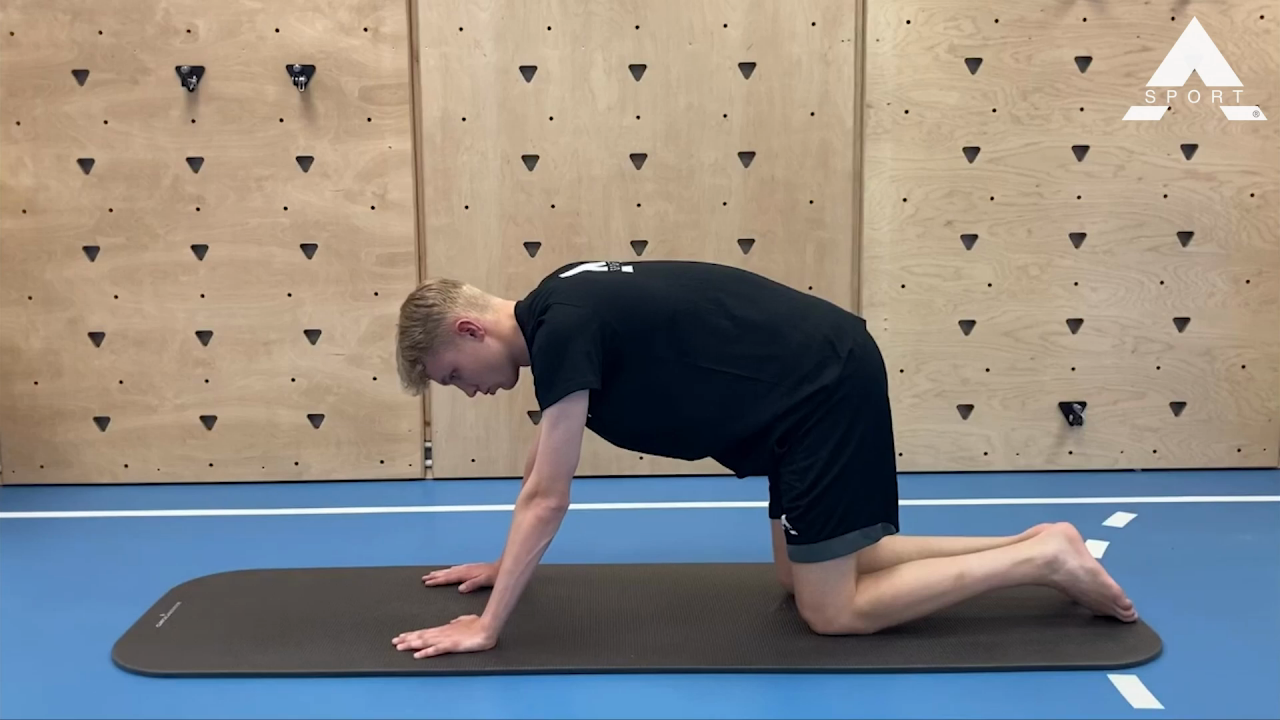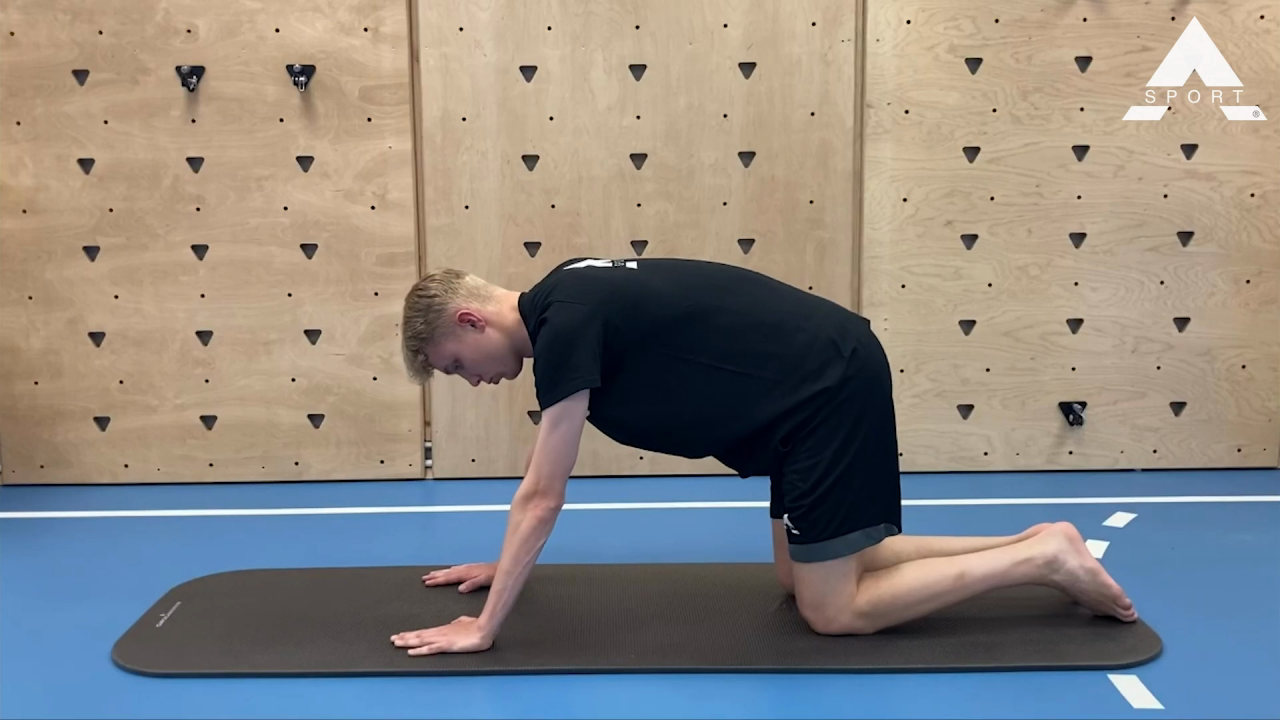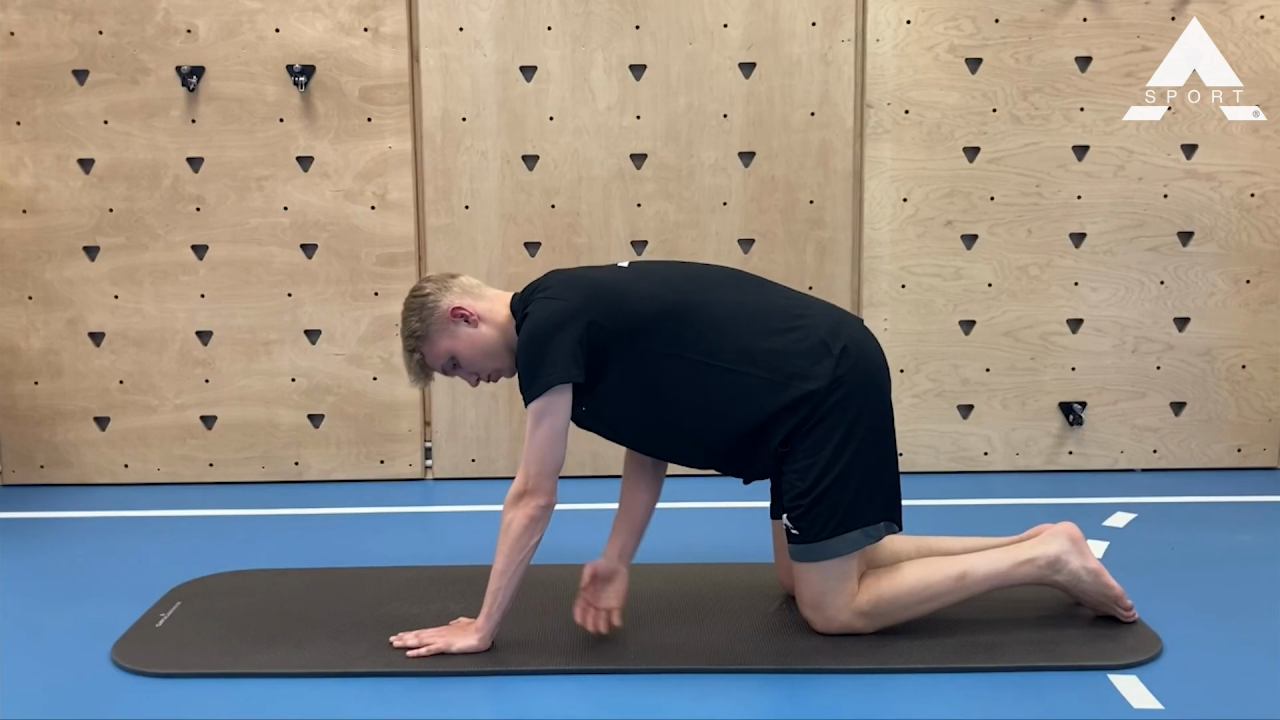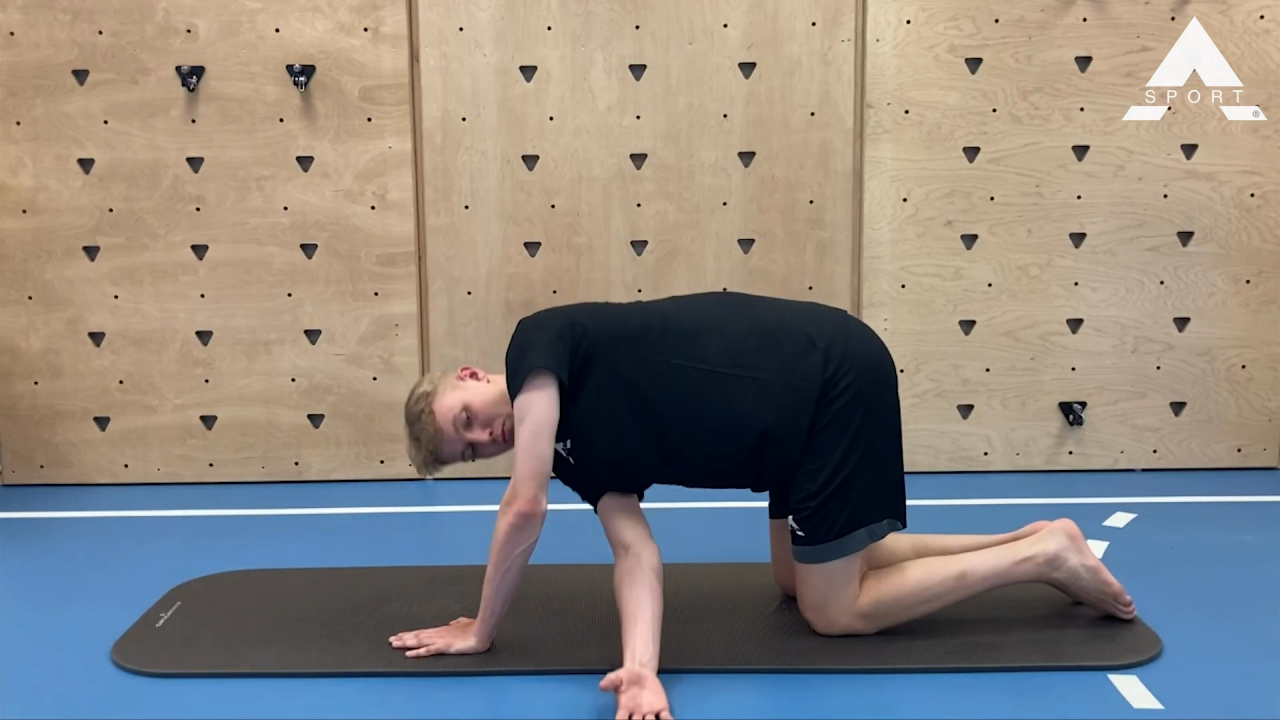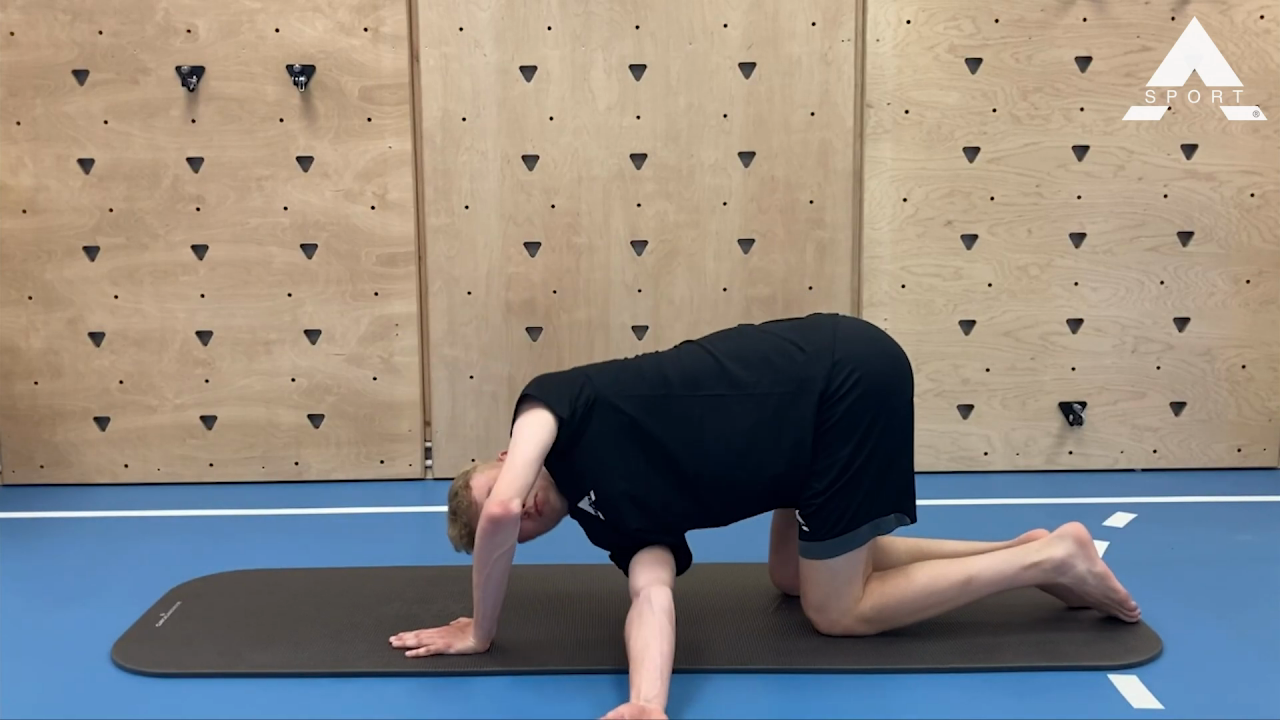
dt=0.5s
person 1, frame 1
left shoulder: (561, 330)
right shoulder: (561, 312)
left elbow: (546, 499)
right elbow: (541, 470)
left wrist: (487, 626)
right wrist: (503, 564)
left hip: (826, 387)
right hip: (822, 376)
left knee: (832, 607)
right knee: (804, 570)
left ankle: (1046, 560)
right ankle: (1032, 542)
person 1, frame 2
left shoulder: (565, 327)
right shoulder: (564, 308)
left elbow: (542, 497)
right elbow: (543, 477)
left wrist: (483, 628)
right wrist: (504, 562)
left hip: (830, 387)
right hip: (825, 376)
left knee: (832, 608)
right knee: (803, 571)
left ankle: (1046, 561)
right ankle: (1034, 542)
person 1, frame 3
left shoulder: (547, 324)
right shoulder: (574, 327)
left elbow: (532, 498)
right elbow: (648, 447)
left wrist: (482, 629)
right wrist: (613, 564)
left hip: (827, 388)
right hip: (824, 378)
left knee: (834, 607)
right knee: (802, 574)
left ankle: (1047, 558)
right ankle: (1033, 544)
person 1, frame 4
left shoulder: (538, 344)
right shoulder: (573, 440)
left elbow: (524, 508)
right elbow: (635, 545)
left wrist: (479, 631)
left hip: (836, 378)
right hip: (824, 378)
left knee: (834, 610)
right knee: (799, 576)
left ankle: (1043, 555)
right ankle: (1022, 542)
person 1, frame 5
left shoulder: (549, 404)
right shoulder: (618, 515)
left elbow: (500, 511)
right elbow: (653, 595)
left wrist: (480, 632)
left hip: (849, 379)
right hip: (838, 380)
left knee: (839, 610)
right knee: (797, 576)
left ankle: (1052, 558)
right ankle: (1018, 551)
